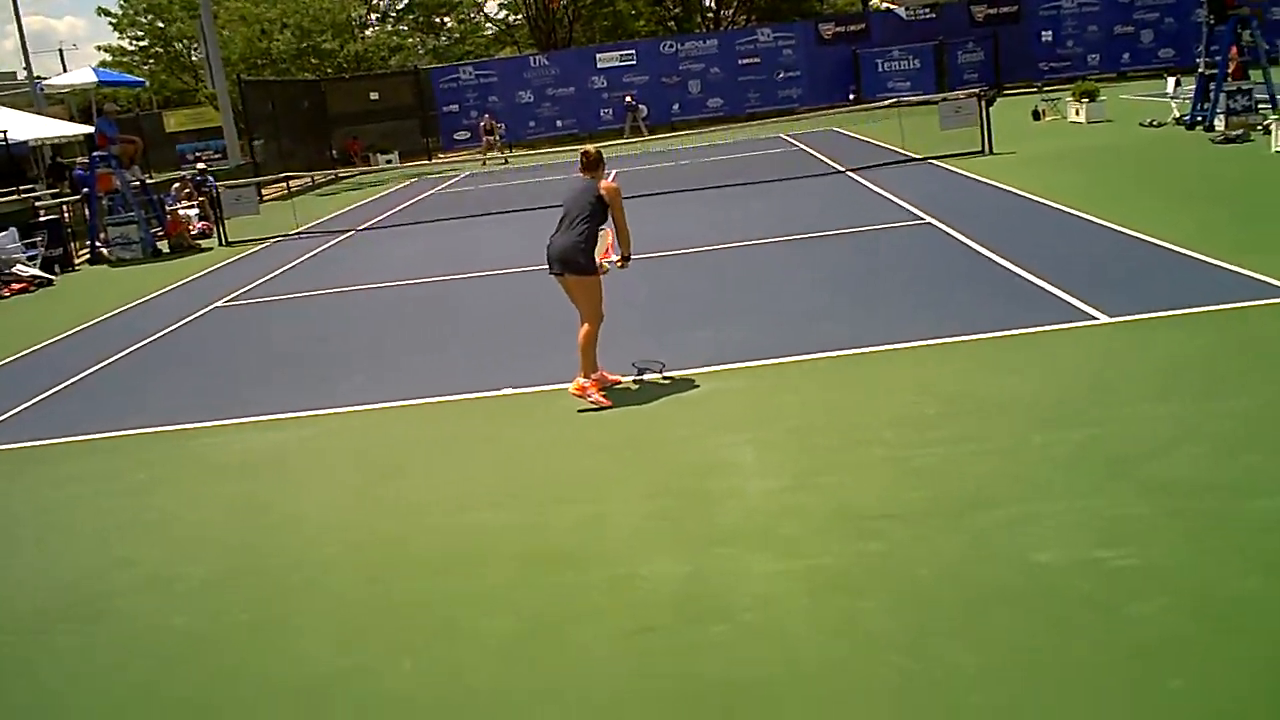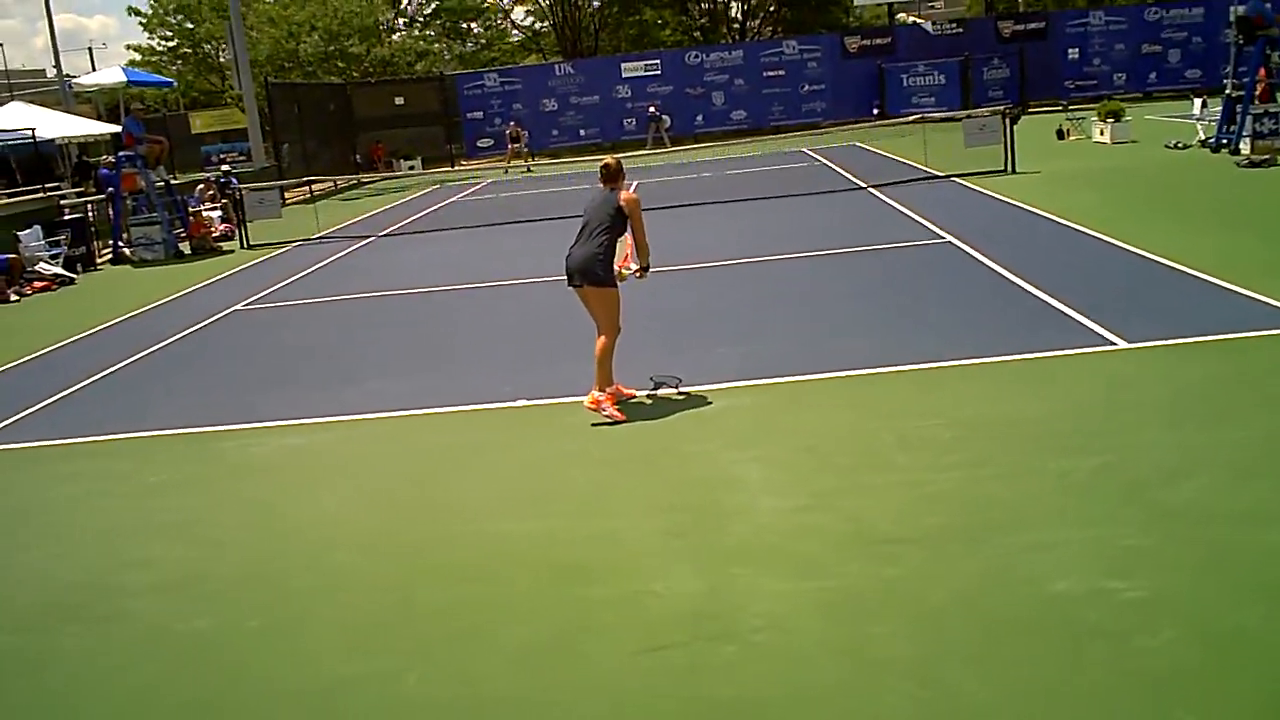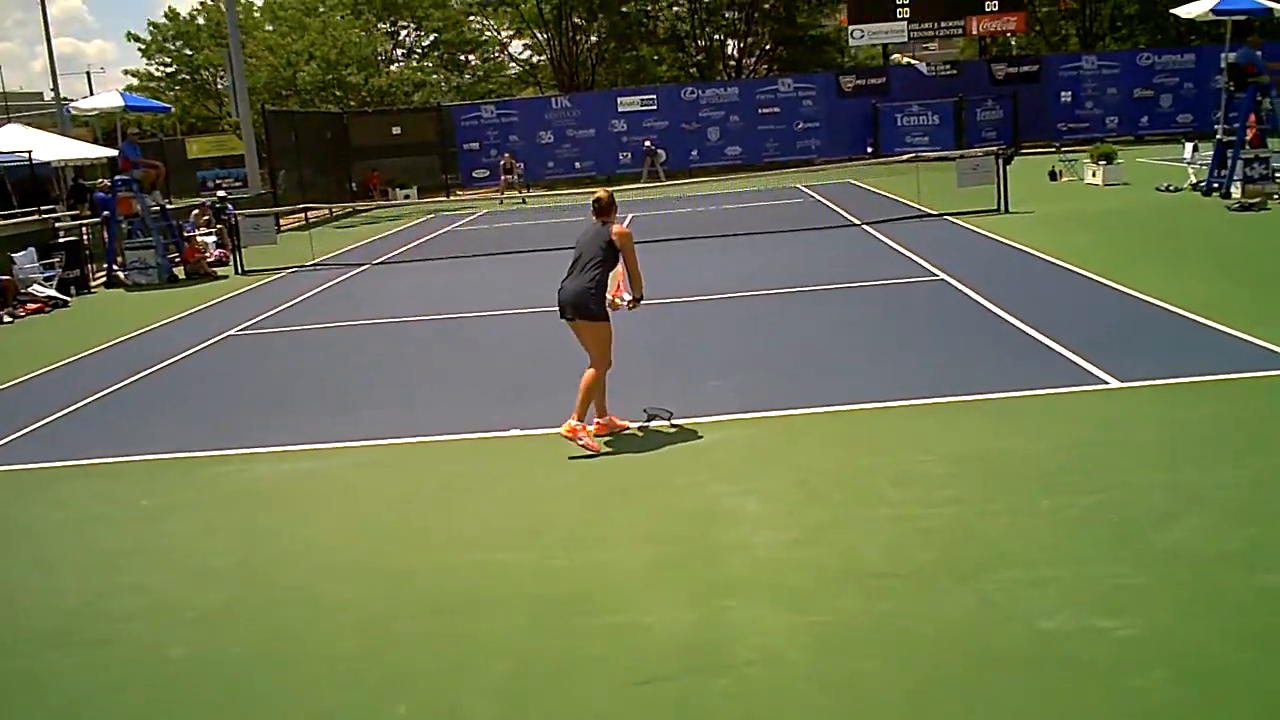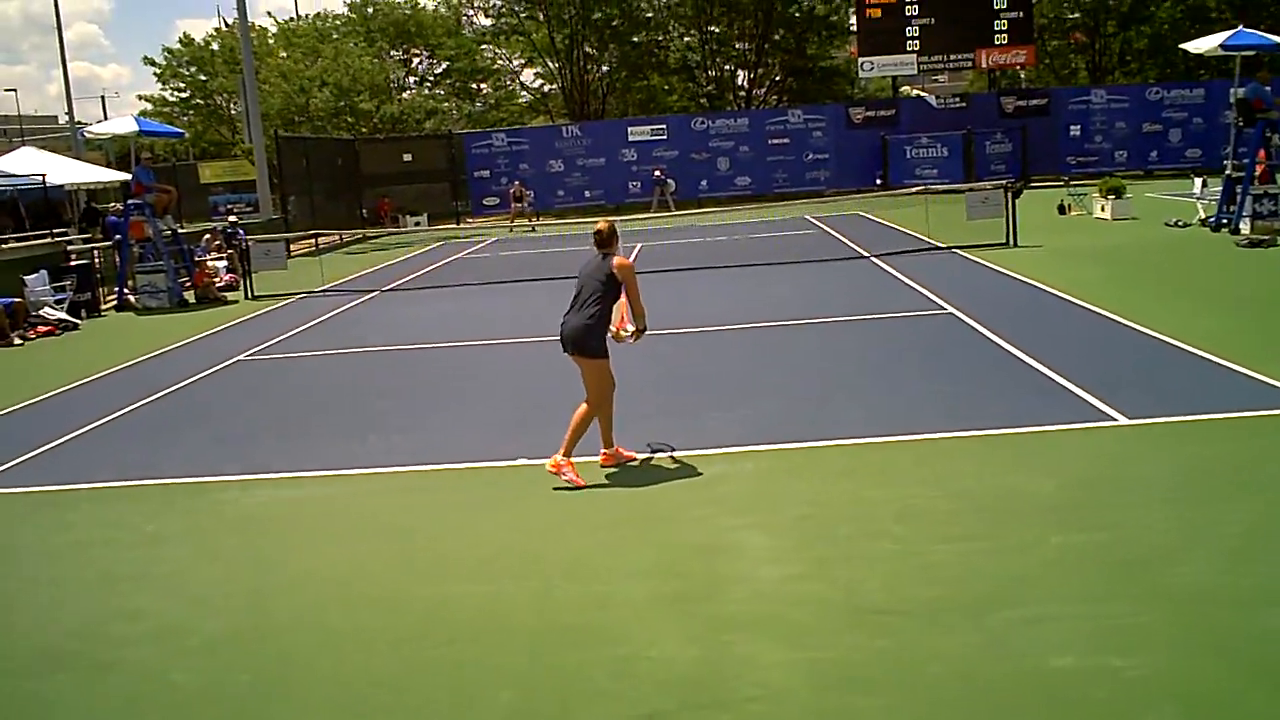
dt=0.3s
person 1, frame 1
left shoulder: (574, 189)
right shoulder: (609, 187)
right elbow: (621, 229)
left wrist: (592, 262)
right wrist: (625, 256)
left hip: (555, 251)
right hip: (575, 253)
left knee: (590, 317)
right knee: (592, 319)
left ankle: (593, 373)
right ankle: (582, 381)
person 1, frame 2
left shoulder: (593, 199)
right shoulder: (628, 198)
right elbow: (640, 240)
left wrist: (611, 269)
right wrist: (643, 266)
left hip: (574, 262)
right hip: (594, 264)
left knee: (606, 329)
right knee: (609, 331)
left ankle: (609, 387)
right ankle: (597, 395)
person 1, frame 3
left shoulder: (586, 233)
right shoulder: (620, 232)
right elbow: (633, 273)
left wrist: (605, 298)
right wrist: (637, 297)
left hip: (567, 295)
right hip: (586, 298)
left knee: (599, 360)
right knee: (600, 363)
left ankle: (602, 419)
right ankle: (575, 424)
person 1, frame 4
left shoulder: (588, 265)
right shoulder: (622, 264)
right elbow: (636, 306)
left wrist: (609, 329)
right wrist: (640, 329)
left hip: (570, 329)
right hip: (587, 334)
left knee: (607, 388)
right knee: (594, 400)
left ankle: (610, 450)
right ankle: (561, 459)
